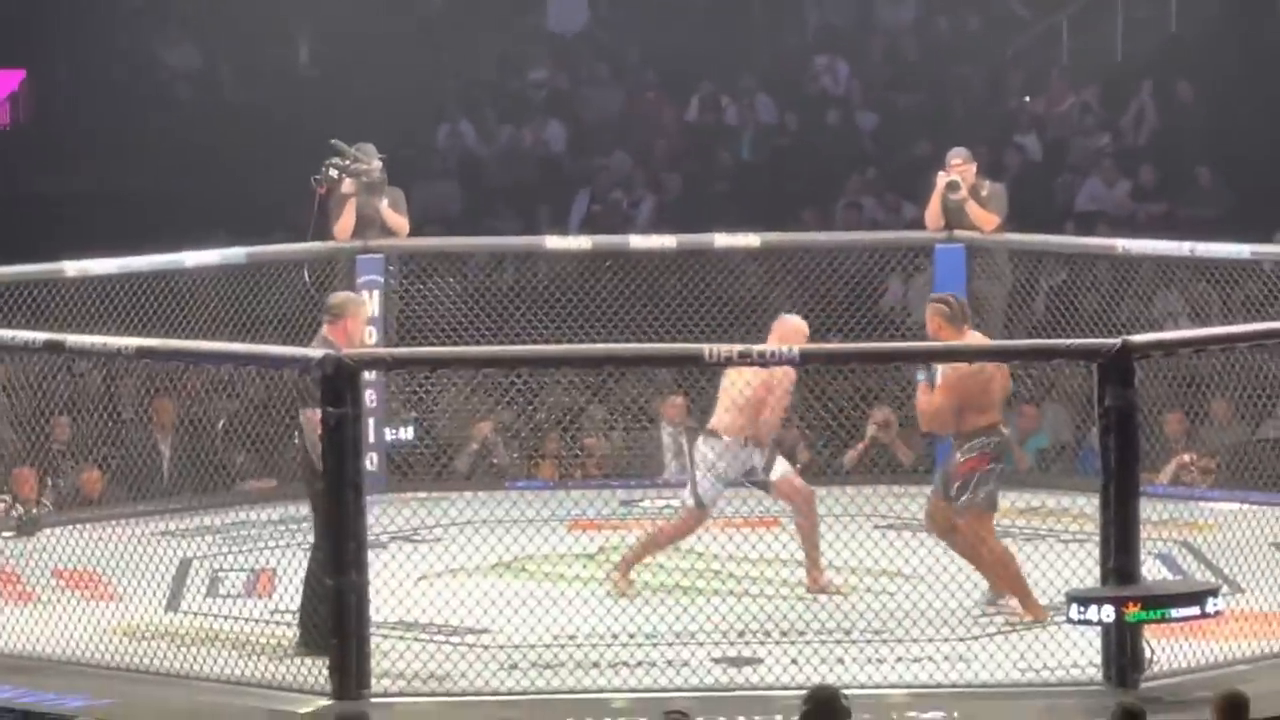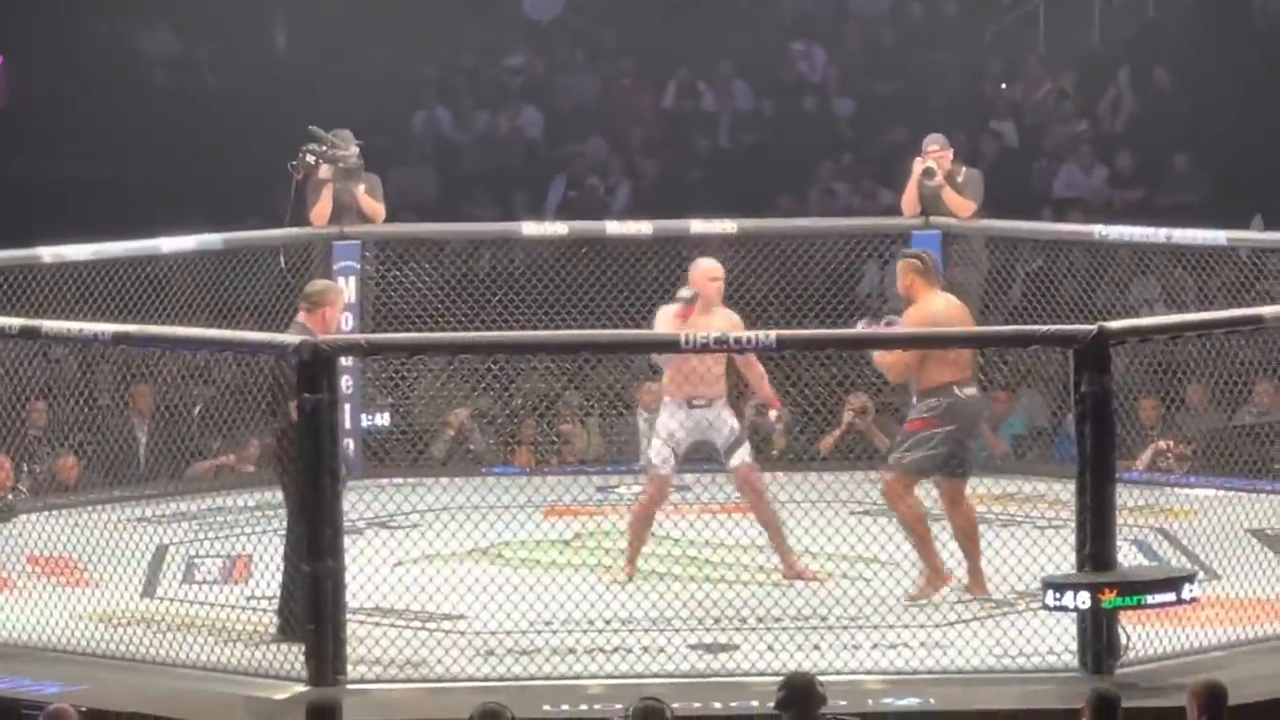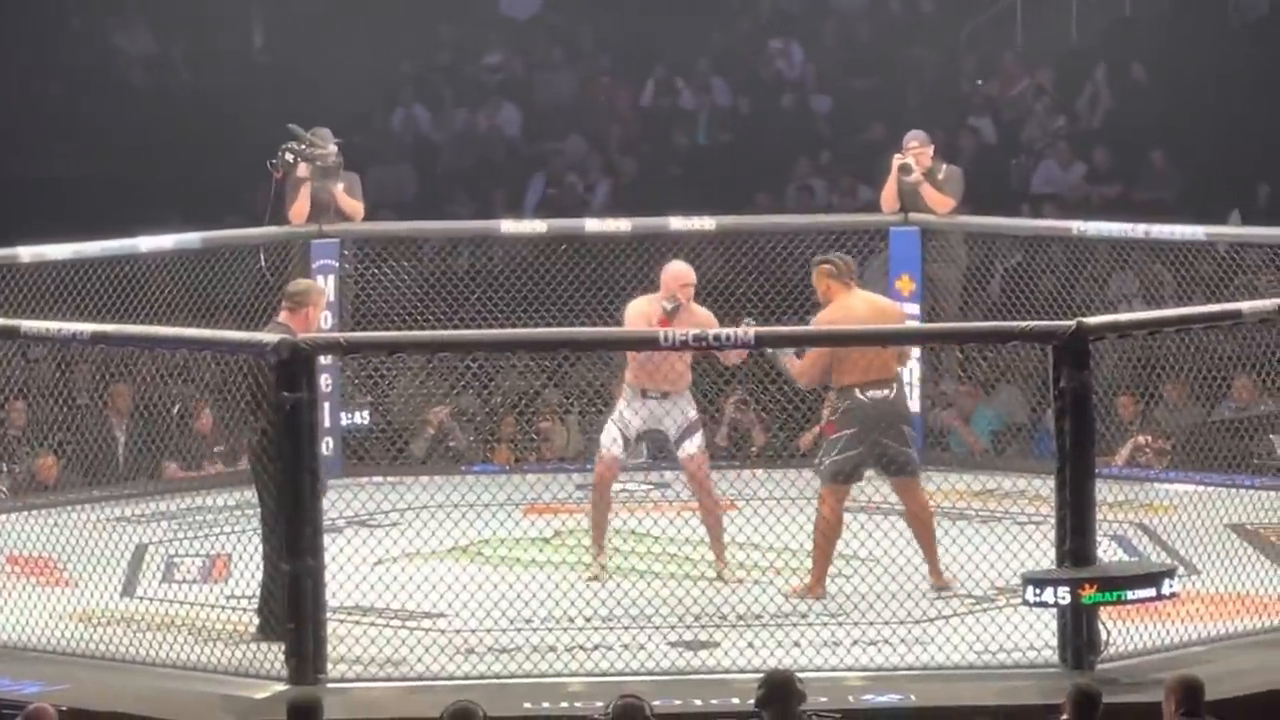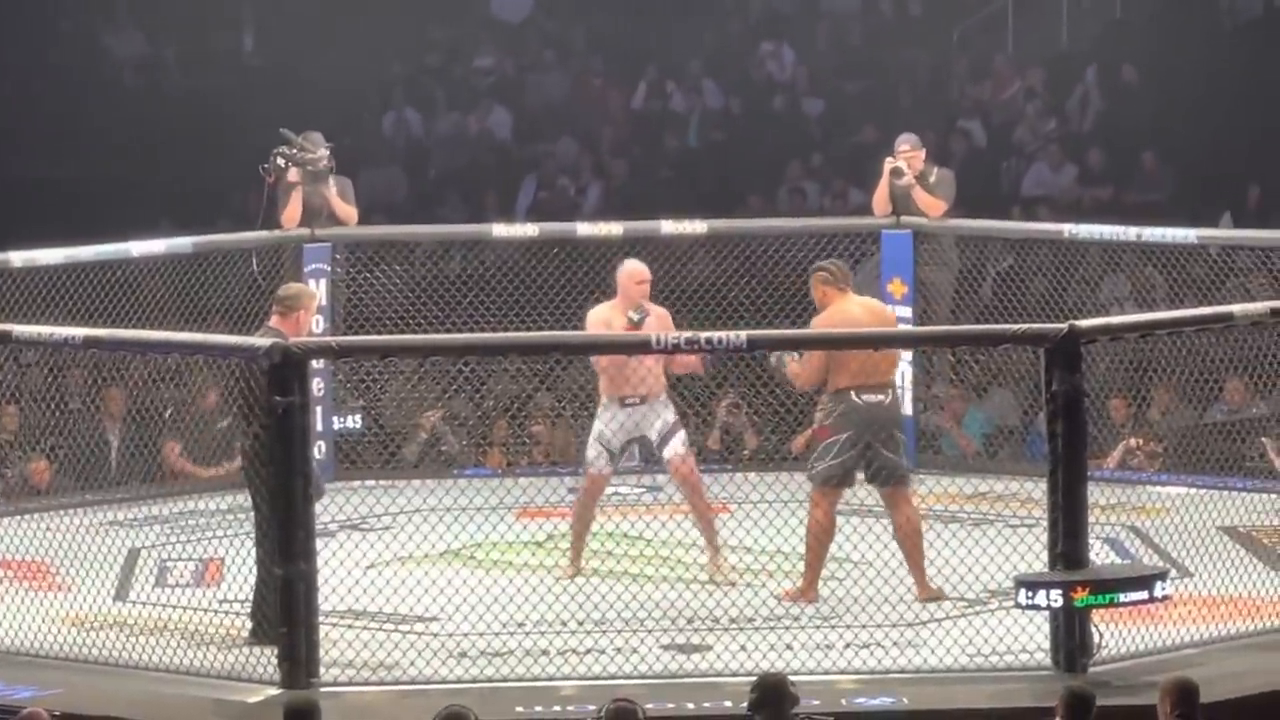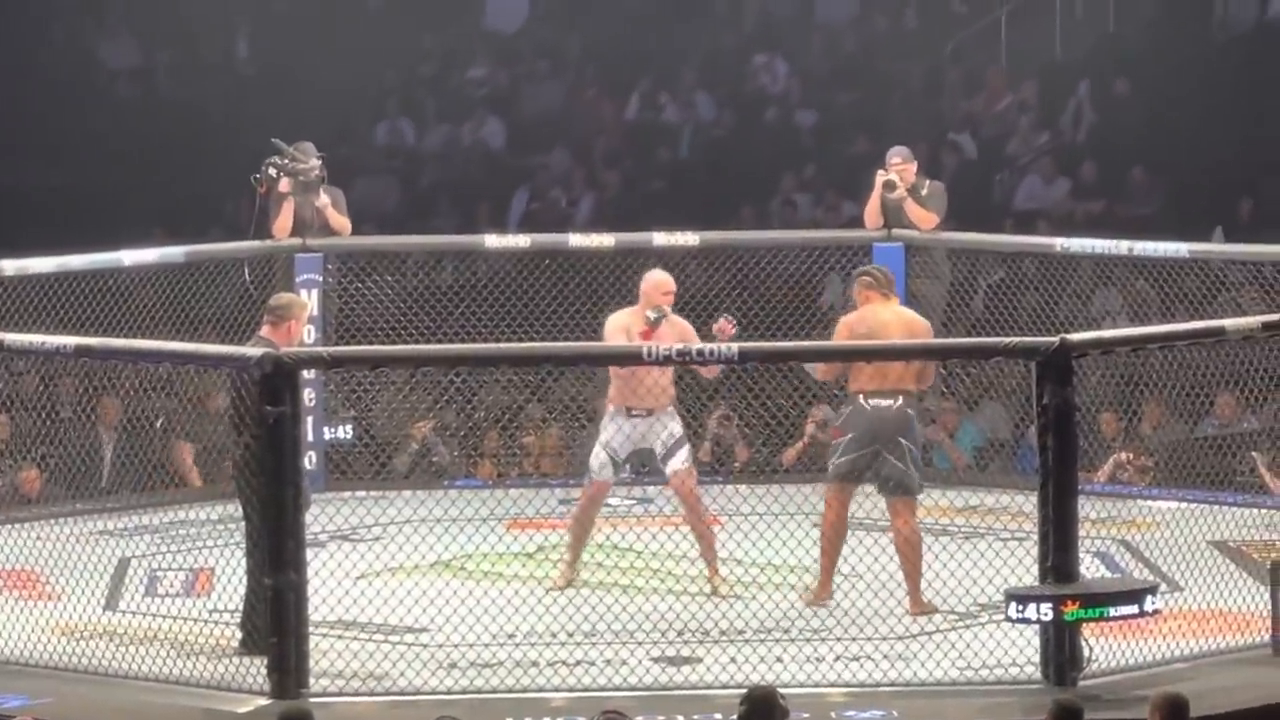
dt=0.4s
person 1, frame 1
left shoulder: (334, 356)
right elbow: (310, 418)
right wrist: (326, 469)
right hip: (329, 467)
left knee: (329, 546)
left ankle: (314, 629)
right ankle: (317, 634)
person 1, frame 2
left shoulder: (300, 341)
right elbow: (300, 408)
left hip: (297, 451)
right hip: (300, 453)
left knee: (303, 533)
right knee: (307, 535)
left ankle: (296, 614)
right ankle: (294, 622)
person 1, frame 3
left shoulder: (269, 338)
left hip: (267, 450)
right hip: (280, 454)
left knee: (278, 535)
right knee: (286, 537)
left ankle: (275, 615)
right ankle: (275, 622)
person 1, frame 4
left shoulder: (259, 343)
left hip: (260, 455)
right hip: (274, 459)
left knee: (272, 540)
right knee: (279, 542)
left ankle: (269, 619)
right ankle: (267, 626)
person 1, frame 5
left shoulder: (250, 353)
left hip: (251, 465)
left knee: (263, 551)
right knee: (269, 552)
left ankle: (259, 629)
right ankle: (257, 636)
person 2, frame 1
left shoulder: (957, 369)
right shoulder: (978, 342)
left elbow: (928, 422)
right elbow: (1005, 386)
left wrist: (923, 379)
left hip: (978, 448)
right hip: (971, 445)
left knee: (977, 533)
right knee: (937, 518)
left ankle: (1031, 607)
right ankle: (998, 582)
person 2, frame 2
left shoulder: (919, 315)
right shoulder: (956, 307)
left elbow: (896, 371)
left hip: (938, 407)
right hip: (964, 401)
left knee: (894, 485)
right knee: (954, 496)
left ankle: (934, 570)
right ankle: (976, 579)
person 2, frame 3
left shoulder: (827, 319)
right shoulder: (890, 308)
left elbow: (808, 377)
left wrist: (783, 355)
left hip: (853, 407)
right hip: (893, 401)
left knee: (831, 497)
right knee: (910, 488)
left ankle: (816, 583)
right ankle: (936, 572)
person 2, frame 4
left shoulder: (825, 321)
right shoulder: (885, 312)
left elbow: (807, 380)
left wrist: (785, 359)
left hip: (847, 410)
right hip: (886, 406)
left knee: (823, 500)
right knee: (899, 499)
left ankle: (809, 586)
right ankle: (923, 583)
person 2, frame 5
left shoulder: (853, 322)
right shoulder: (921, 325)
left elbow: (827, 370)
right elbow: (926, 380)
left wrist: (811, 363)
left hip: (861, 413)
right hip: (900, 415)
left knee: (836, 498)
right knee: (903, 510)
left ankle: (824, 584)
right ankle: (915, 597)
person 3, frame 1
right shoulder: (783, 370)
right elbow: (766, 427)
right wrist: (764, 439)
left hip: (746, 445)
right hip: (720, 448)
left knee: (804, 496)
right knee: (689, 522)
left ankle: (815, 576)
right ankle: (624, 567)
person 3, frame 2
left shoulder: (729, 319)
right shoulder: (670, 313)
left elbow: (749, 363)
right elbow: (661, 358)
left wrist: (772, 400)
right wrist: (682, 316)
left hip: (717, 411)
right hip: (677, 411)
left knee: (752, 488)
right knee: (655, 493)
left ankle: (789, 562)
right ankle: (630, 563)
person 3, frame 3
left shoulder: (700, 315)
right shoulder: (638, 309)
left elbow: (730, 355)
right elbow: (636, 358)
right wrist: (664, 323)
left hip: (677, 401)
right hip: (636, 400)
left knee: (701, 479)
right knee: (602, 475)
left ankle: (720, 559)
right ankle: (598, 554)
person 3, frame 4
left shoulder: (660, 315)
right shoulder: (599, 315)
left elbow: (676, 363)
right elbow: (601, 363)
left wrist: (697, 357)
right wrist: (628, 333)
left hip: (656, 407)
right hip: (615, 410)
left knee: (690, 478)
right knee: (591, 488)
left ankle: (715, 556)
right ankle: (575, 559)
person 3, frame 5
left shoulder: (679, 326)
right shoulder: (618, 322)
left elbow: (710, 370)
right elbow: (619, 368)
left wrist: (721, 342)
right wrist: (645, 333)
left hip: (662, 419)
right hip: (621, 419)
left knee: (689, 494)
right knee: (592, 496)
left ankle: (713, 572)
right ankle: (570, 564)
